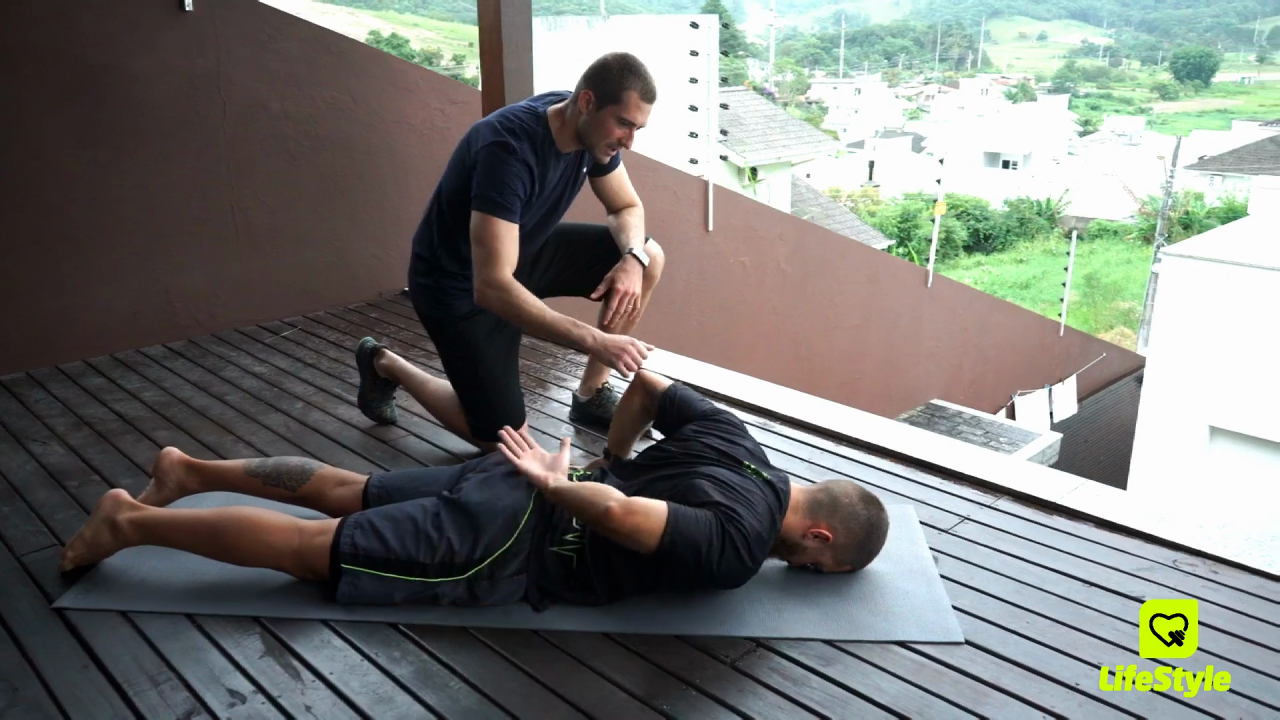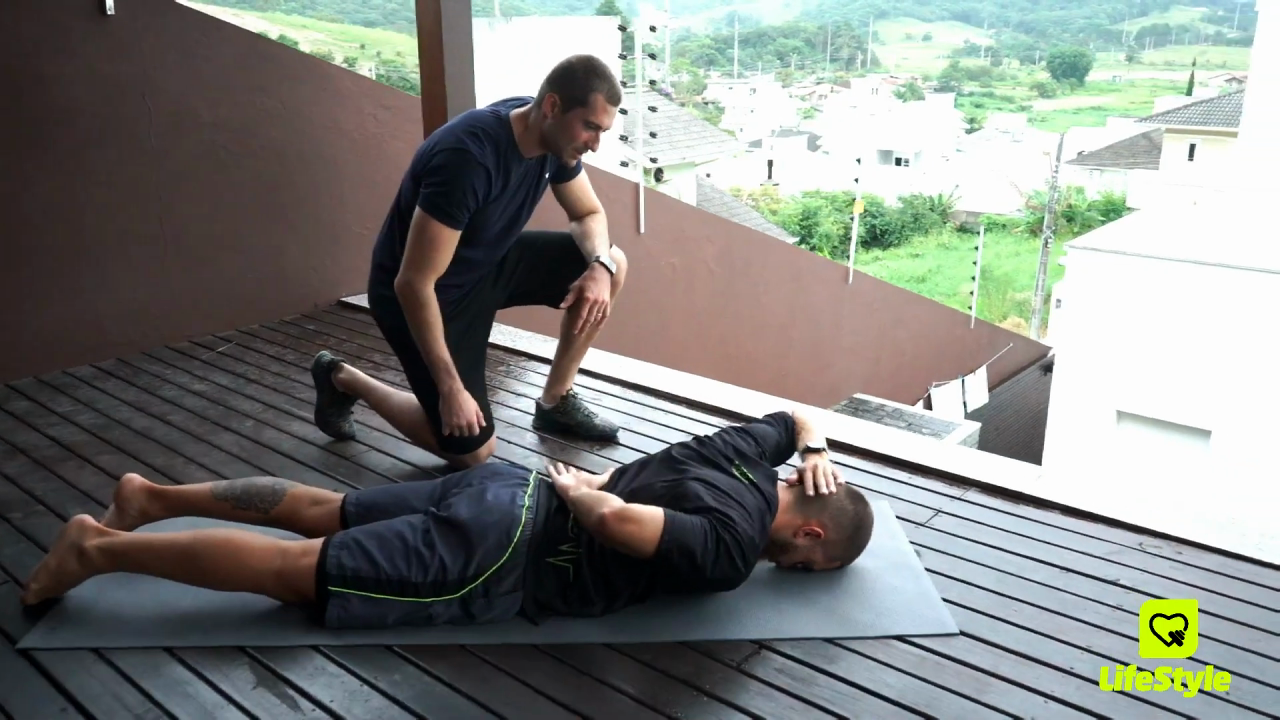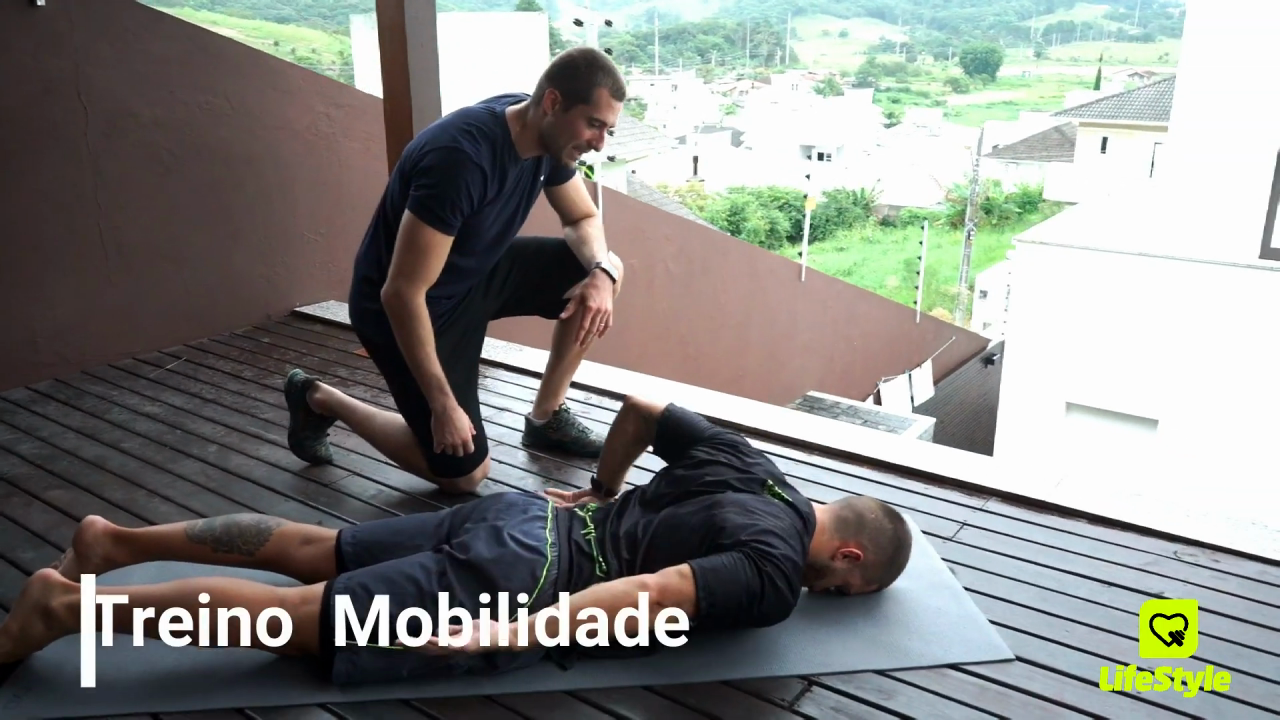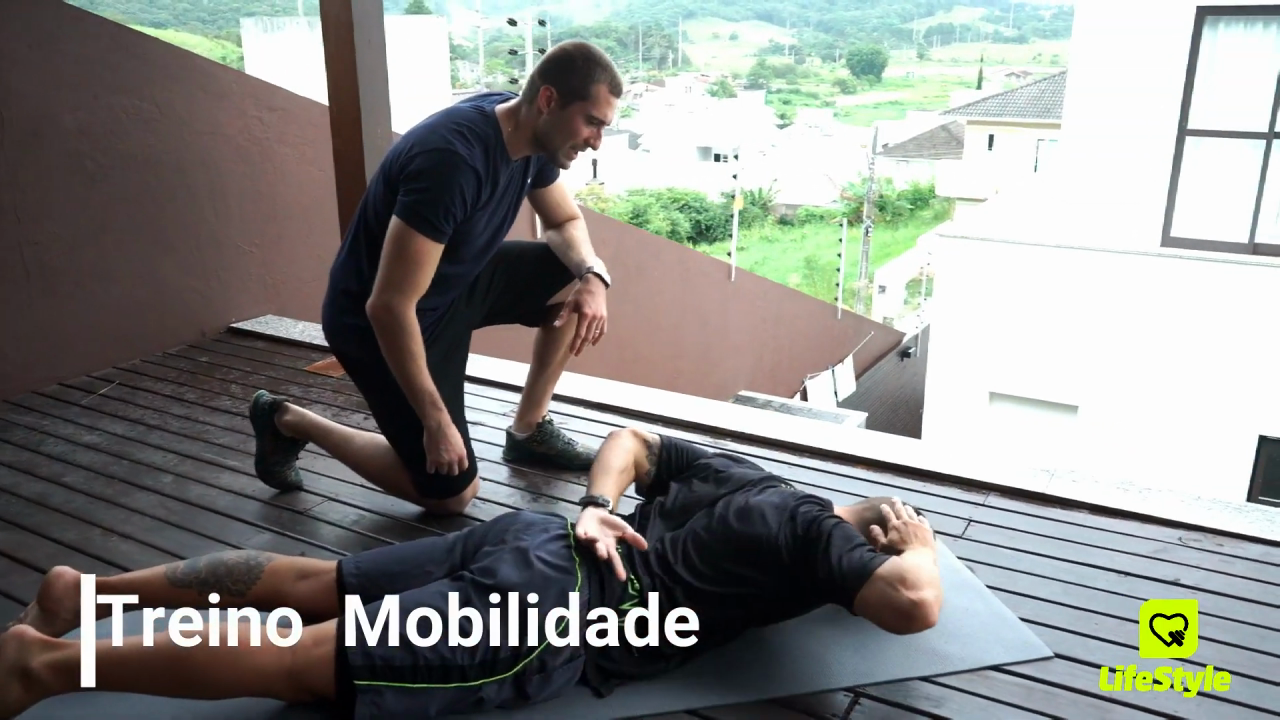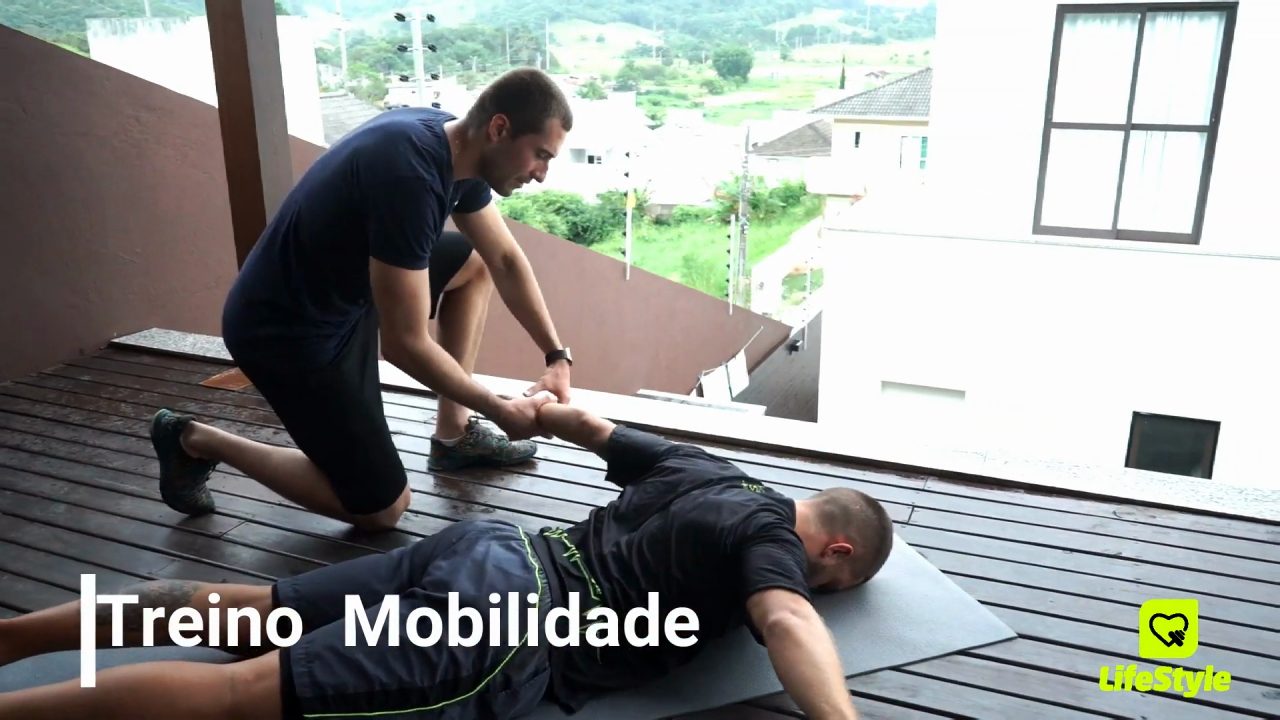
dt=1s
person 1, frame 1
left shoulder: (735, 440)
right shoulder: (740, 543)
left elbow: (643, 379)
right elbow: (622, 517)
right wrist: (562, 489)
left hip: (520, 483)
right hip: (506, 547)
left knee: (344, 493)
right knee: (311, 550)
left ankle: (188, 471)
right ankle: (132, 522)
person 1, frame 2
left shoulder: (745, 456)
right shoulder: (732, 547)
left elbow: (789, 414)
right elbow: (616, 522)
left wrist: (816, 452)
right wrist: (577, 492)
left hip: (504, 493)
right hip: (497, 558)
left knee: (321, 510)
right knee: (292, 571)
left ankle: (152, 495)
right ankle: (103, 546)
person 1, frame 3
left shoulder: (749, 463)
right shoulder: (775, 573)
left elbow: (638, 408)
right elbow: (653, 598)
right wrist: (517, 637)
left hip: (516, 522)
right hip: (516, 580)
left knee: (308, 552)
right knee: (294, 617)
left ankle: (116, 539)
person 1, frame 4
left shoulder: (748, 473)
right shoulder: (822, 535)
left elbow: (628, 438)
right elbow: (911, 605)
left wrist: (597, 507)
right wrist: (917, 548)
left hip: (525, 543)
right hip: (540, 623)
left knee: (305, 589)
left ankle: (86, 590)
person 1, frame 5
left shoulder: (704, 468)
right shoulder: (775, 540)
left elbow: (588, 424)
right elbow: (788, 623)
left wrist: (526, 412)
left hip: (482, 554)
right hip: (499, 638)
left knee: (237, 613)
person 2, frame 1
left shoulder: (592, 130)
right shoulder: (507, 149)
left elbow: (627, 207)
right elbow: (492, 286)
left wrist: (631, 259)
right wrist: (595, 341)
left hip: (524, 250)
right hip: (457, 284)
left knee: (648, 258)
right knee: (504, 440)
left ankle: (591, 396)
right ankle: (384, 367)
person 2, frame 2
left shoulder: (554, 135)
right shoulder: (468, 157)
left elbow: (589, 214)
right elbow: (413, 284)
left wrist: (599, 266)
right wrist: (451, 389)
left hip: (487, 262)
right hip: (427, 293)
left knee: (611, 264)
right knee: (472, 450)
left ankle: (555, 402)
right ankle: (343, 380)
person 2, frame 3
left shoulder: (547, 135)
right shoulder: (461, 157)
left elbow: (583, 219)
right elbow: (400, 293)
left wrist: (600, 272)
right wrist: (443, 406)
right hip: (403, 308)
left knee: (605, 270)
right knee: (464, 474)
left ankle: (546, 418)
right ankle: (320, 401)
person 2, frame 4
left shoulder: (528, 132)
right shoulder: (452, 160)
left elbow: (566, 222)
right elbow: (388, 306)
left wrist: (592, 275)
right wrist: (436, 421)
right hip: (376, 322)
left knee: (581, 277)
right knee: (452, 493)
left ankle: (528, 431)
right ankle: (289, 422)
person 2, frame 5
left shoulder: (453, 142)
right shoulder: (410, 178)
left elbow: (506, 260)
right elbow: (405, 344)
left wrist: (557, 356)
right wrist: (499, 411)
right hip: (285, 330)
left knee: (475, 262)
right knee: (382, 509)
left ankle: (453, 436)
right ankle: (197, 442)
